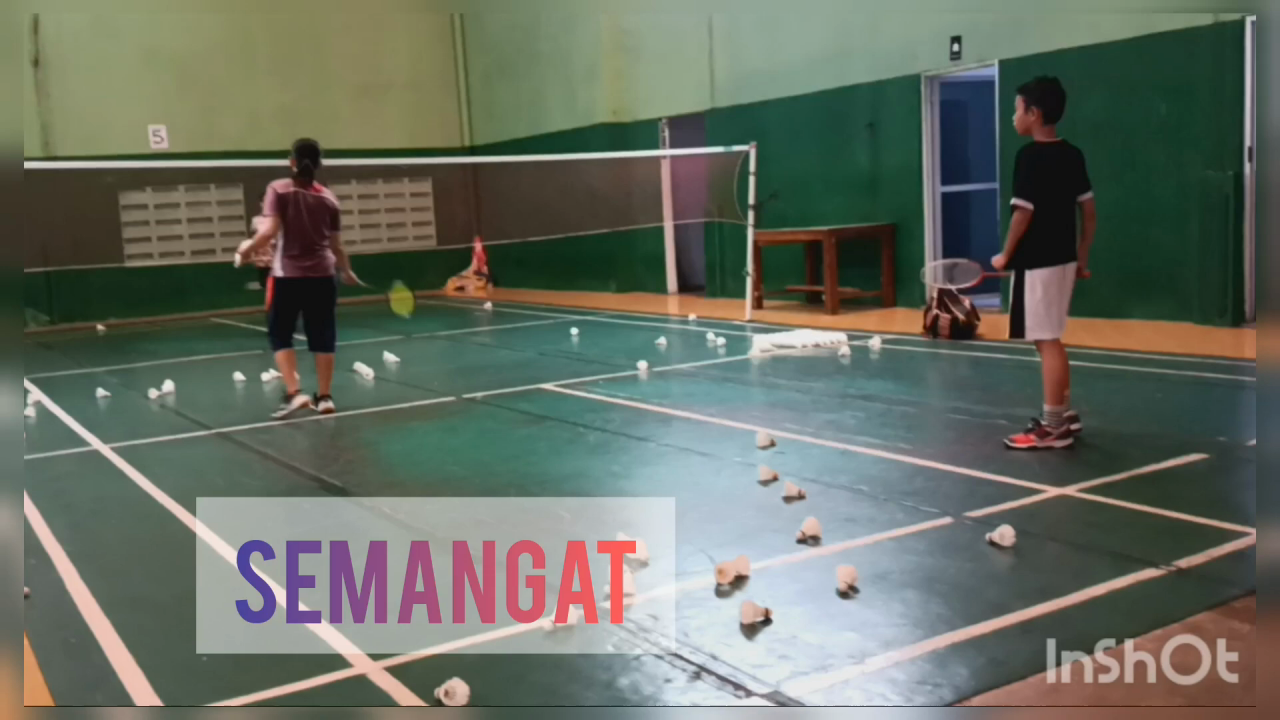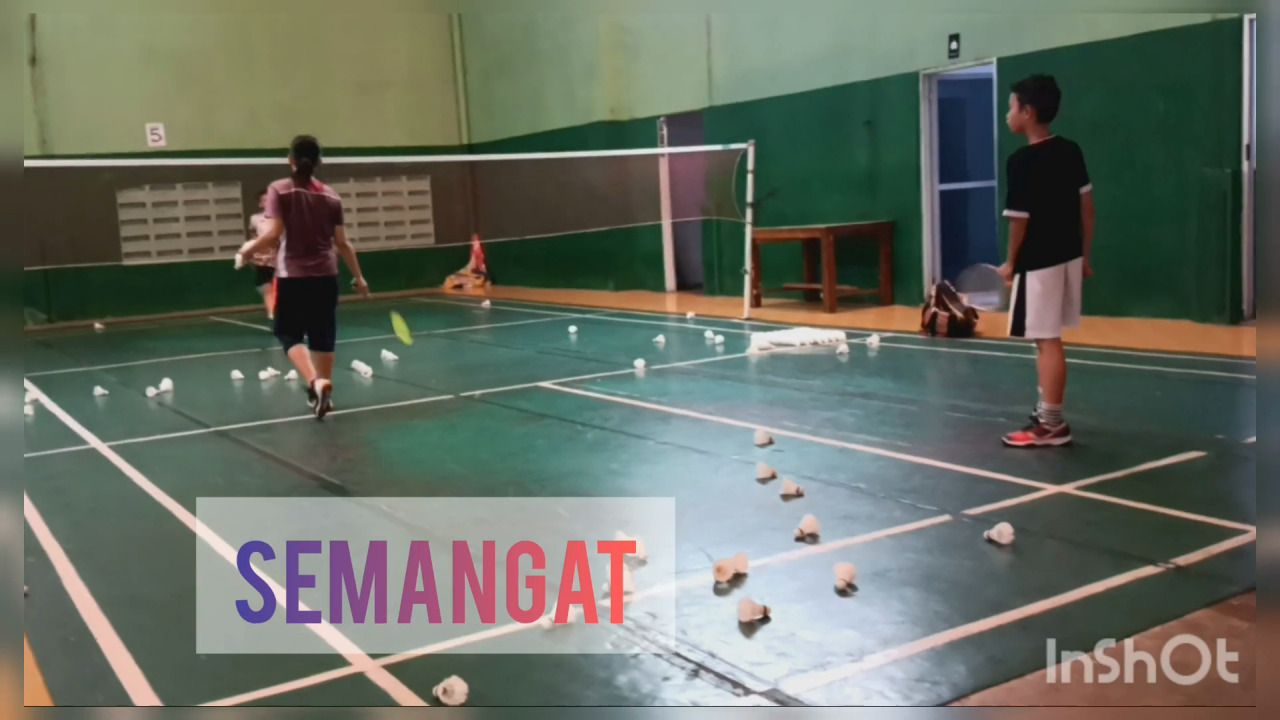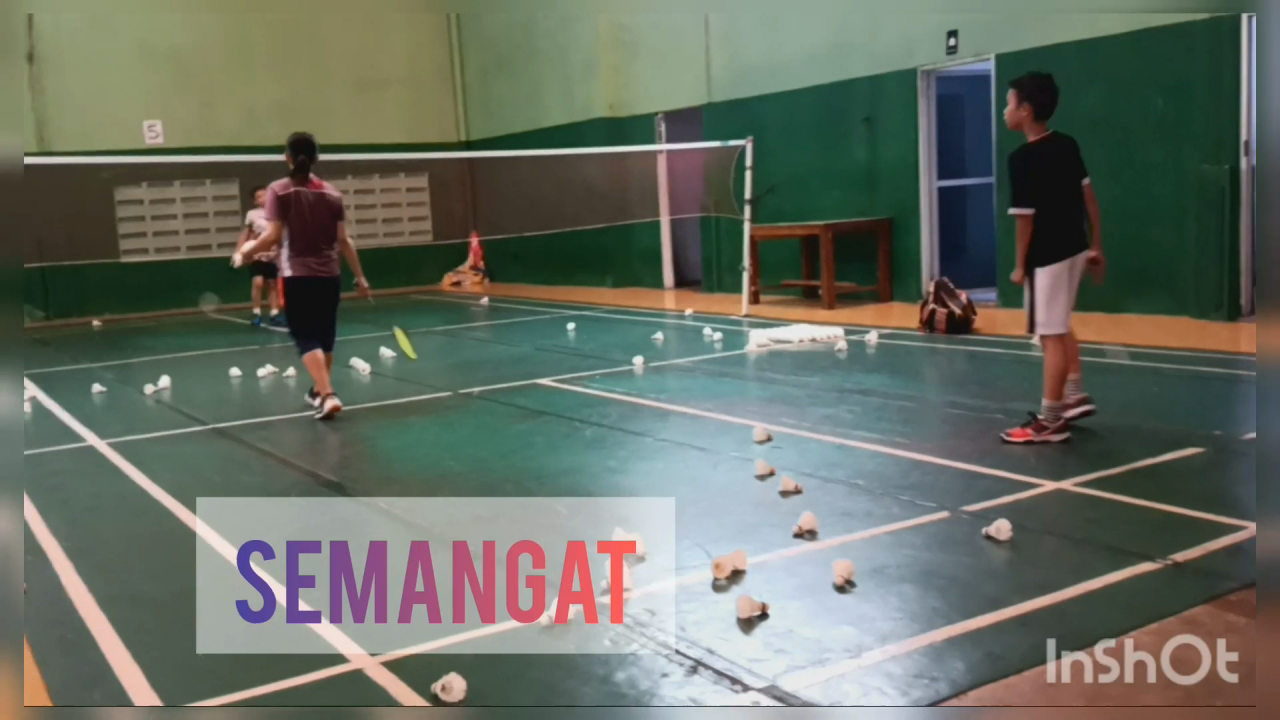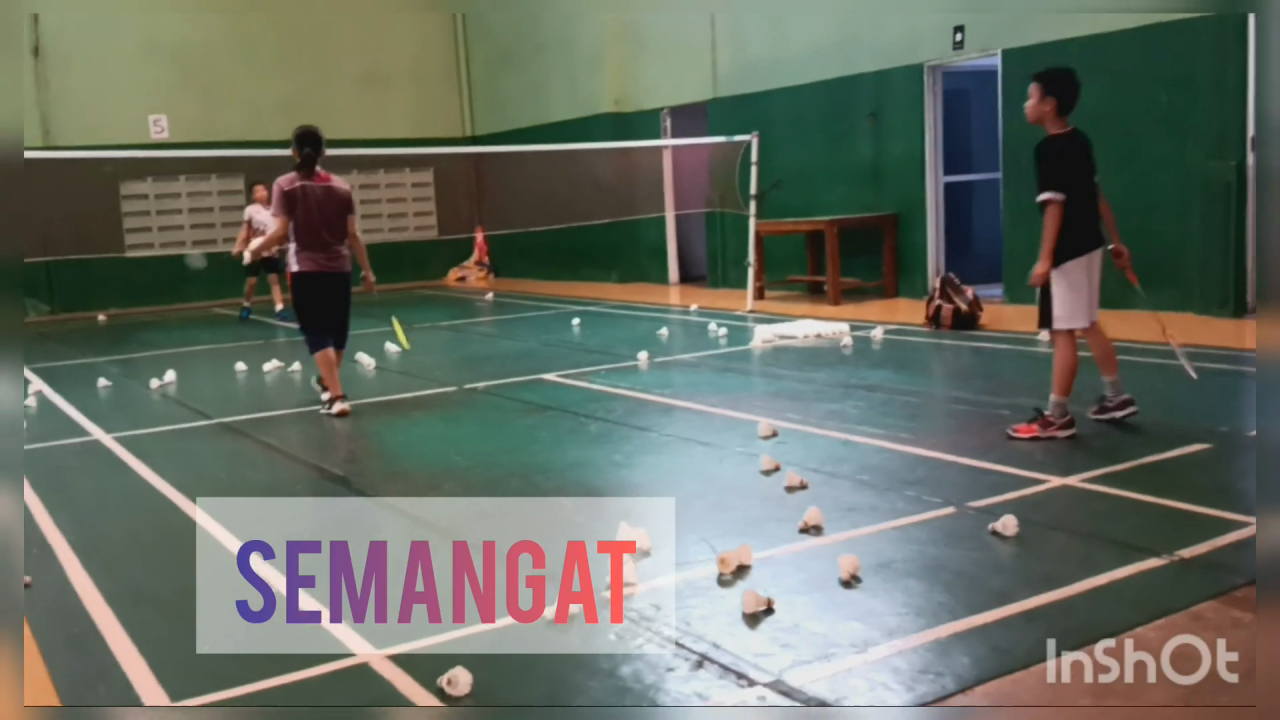
dt=0.2s
person 1, frame 1
left shoulder: (1030, 156)
right shoulder: (1073, 155)
left elbow: (1023, 213)
right elbow: (1088, 212)
left wrist: (1005, 255)
right wrist: (1081, 258)
left hip: (1037, 261)
right hip: (1063, 258)
left knee: (1046, 341)
right knee: (1048, 339)
left ankle: (1053, 427)
right ankle: (1064, 412)
person 1, frame 2
left shoulder: (1021, 161)
right shoulder: (1070, 151)
left elbow: (1019, 220)
right elbow: (1087, 206)
left wrist: (1010, 263)
right wrist: (1085, 255)
left hip: (1040, 260)
right hip: (1068, 255)
left knee: (1046, 339)
right knee: (1049, 336)
left ankle: (1051, 425)
right ankle: (1048, 409)
person 1, frame 3
left shoulder: (1022, 159)
right shoulder: (1067, 145)
left elbow: (1025, 218)
right elbow: (1088, 197)
left wrist: (1020, 265)
right wrist: (1095, 246)
left hip: (1047, 255)
right hip: (1073, 249)
left knee: (1050, 335)
right knee: (1058, 328)
left ankle: (1050, 421)
right ankle: (1075, 396)
person 1, frame 4
left shoulder: (1048, 149)
right shoulder: (1080, 142)
left elbow: (1055, 204)
right elbow: (1096, 195)
left wrist: (1045, 258)
right wrist: (1116, 241)
left hip: (1068, 257)
right hip: (1090, 245)
left knee: (1063, 332)
right knee: (1088, 324)
left ankle: (1057, 417)
right ankle: (1117, 397)
person 2, frame 1
left shoulder: (278, 189)
right shoulder: (329, 198)
left elbow: (269, 231)
right elbow: (335, 245)
left wrist: (247, 248)
right wrist: (347, 271)
left hip: (288, 275)
right hip: (323, 276)
left knee: (280, 334)
right knee: (322, 336)
left ankle: (293, 393)
right ankle: (325, 396)
person 2, frame 2
left shoulder: (279, 189)
right shoulder: (330, 196)
left elbow: (273, 234)
right elbow: (341, 242)
left wrist: (249, 249)
right wrist: (358, 276)
left hip: (292, 275)
right hip: (325, 275)
left knee: (290, 334)
right knee: (323, 335)
left ankle: (316, 383)
right ankle: (320, 391)
person 2, frame 3
left shoulder: (279, 190)
right shoulder: (331, 193)
left elbow: (273, 236)
right elbow: (343, 240)
left wrist: (248, 250)
right wrist: (359, 276)
left hip: (297, 274)
right hip: (328, 274)
left knee: (306, 336)
right knee: (324, 336)
left ankle: (327, 396)
right ankle: (319, 391)
person 2, frame 4
left shoulder: (285, 185)
right shoulder: (340, 186)
left elbow: (281, 233)
right elbow: (352, 234)
left wrist: (257, 248)
right wrist: (367, 270)
left hip: (305, 269)
right hip: (339, 269)
left knee: (317, 333)
right knee: (337, 331)
left ankle: (336, 398)
right ankle: (329, 384)
